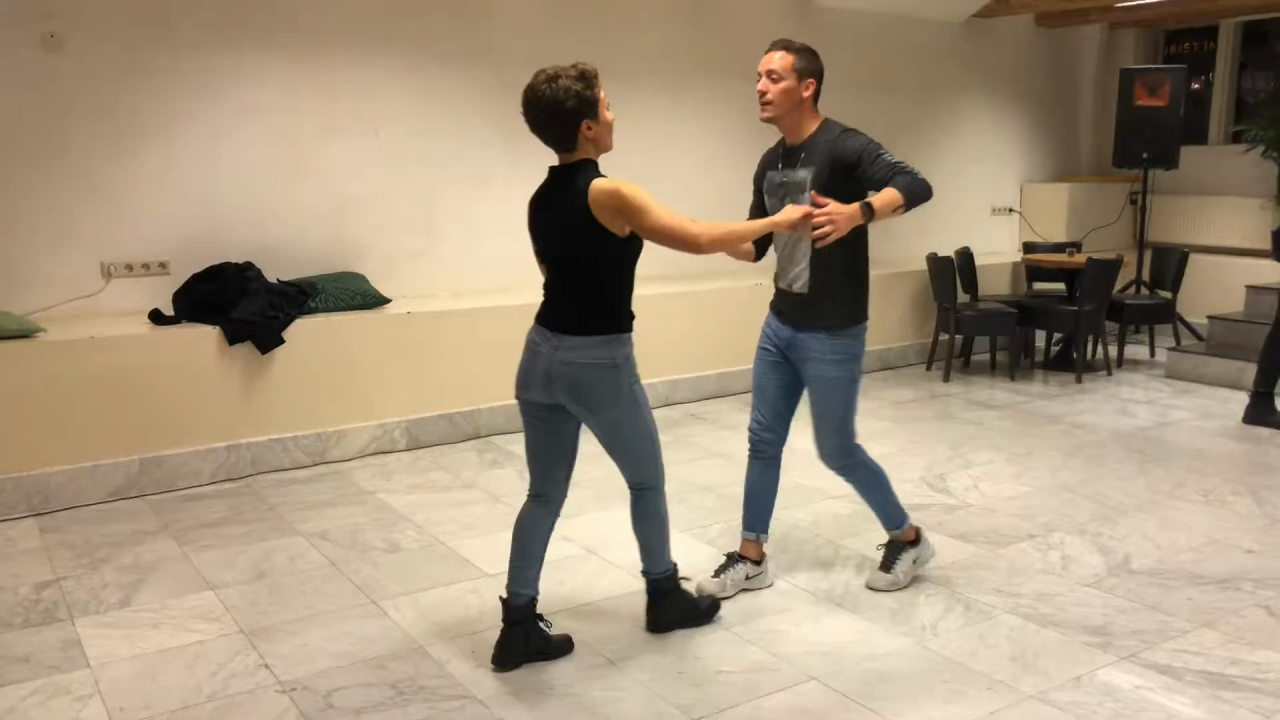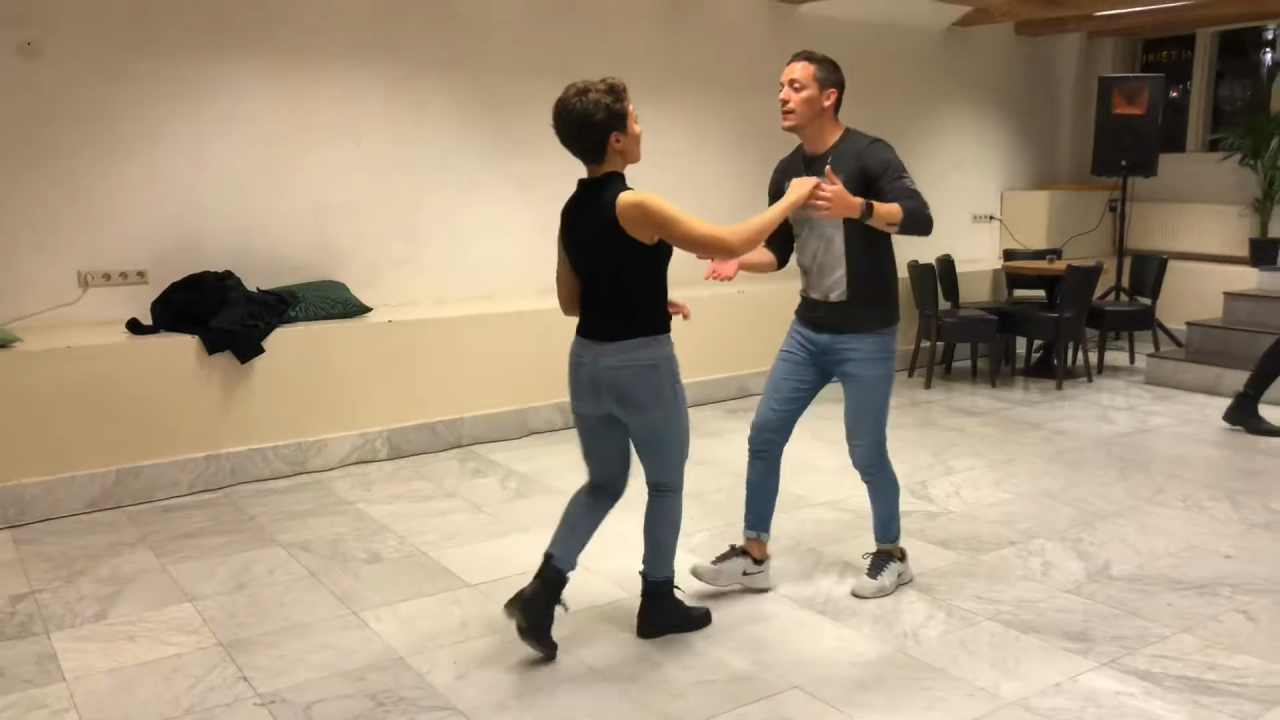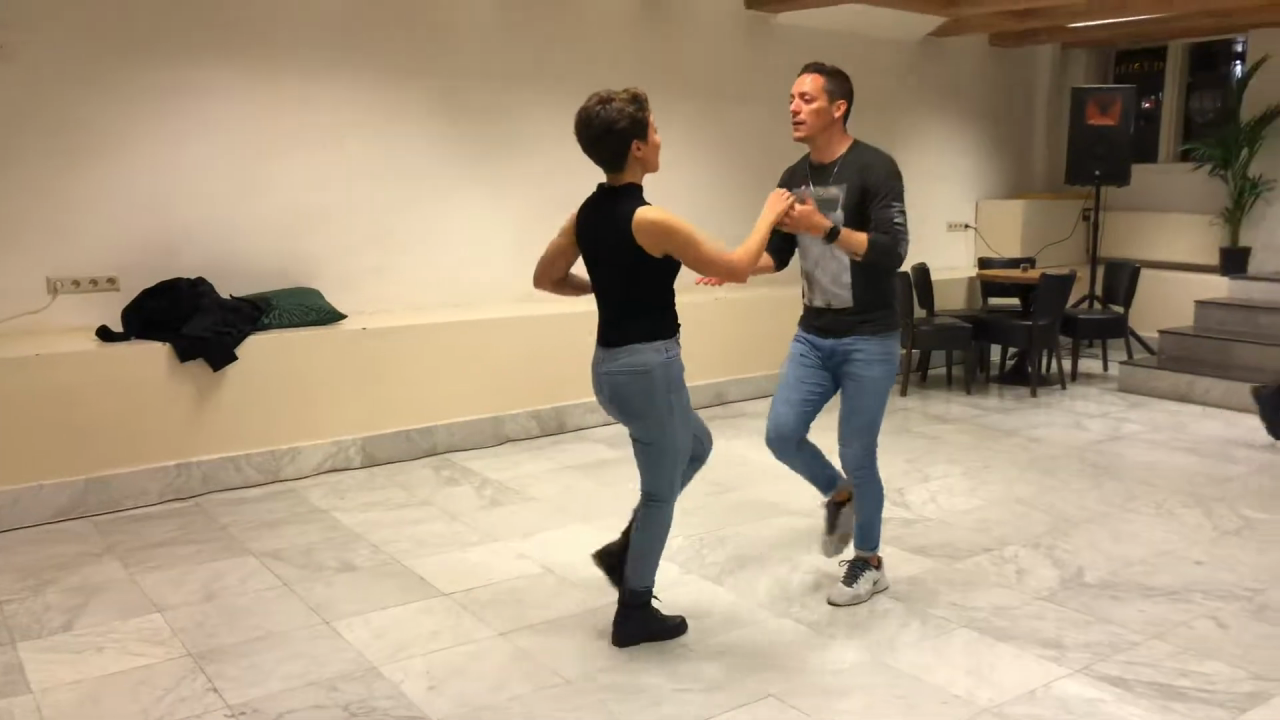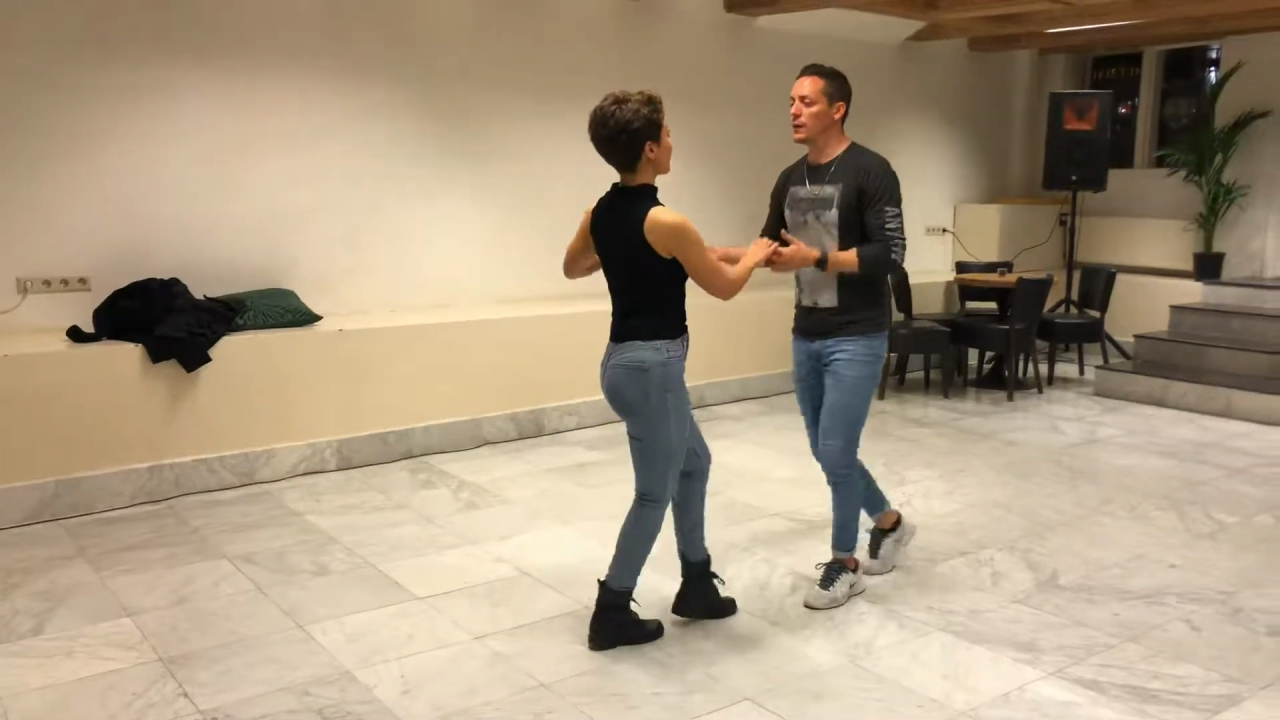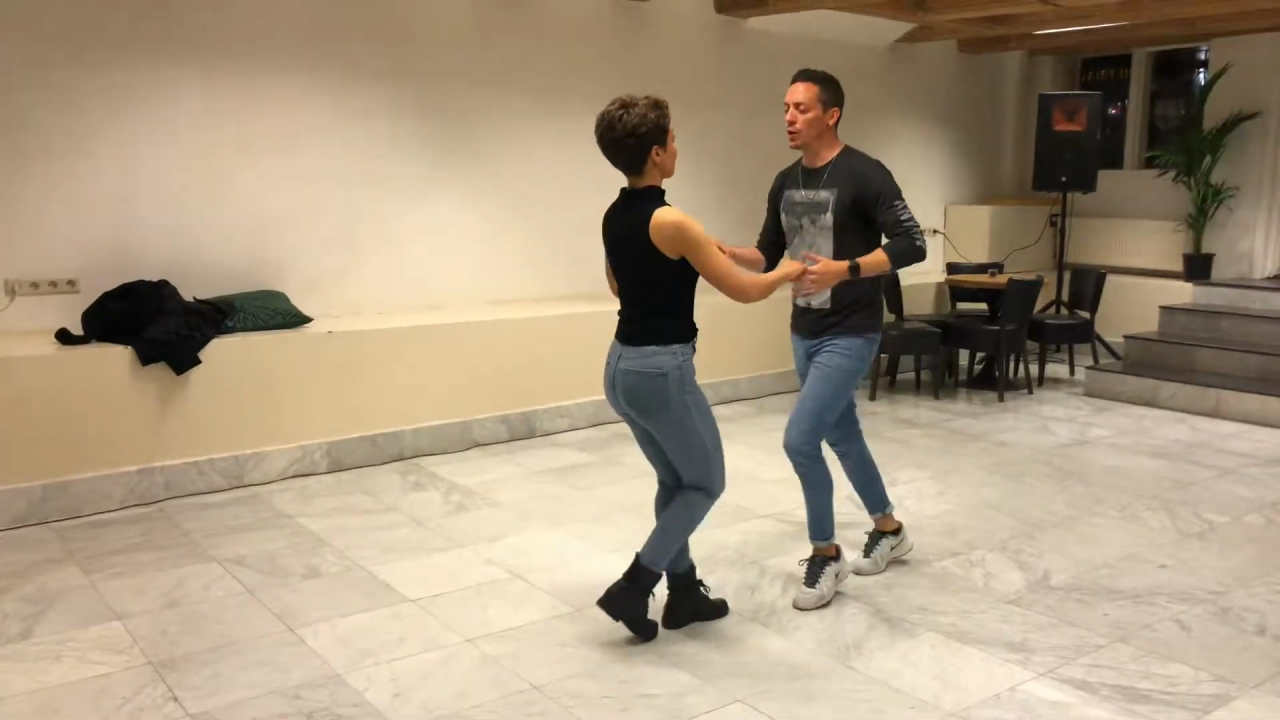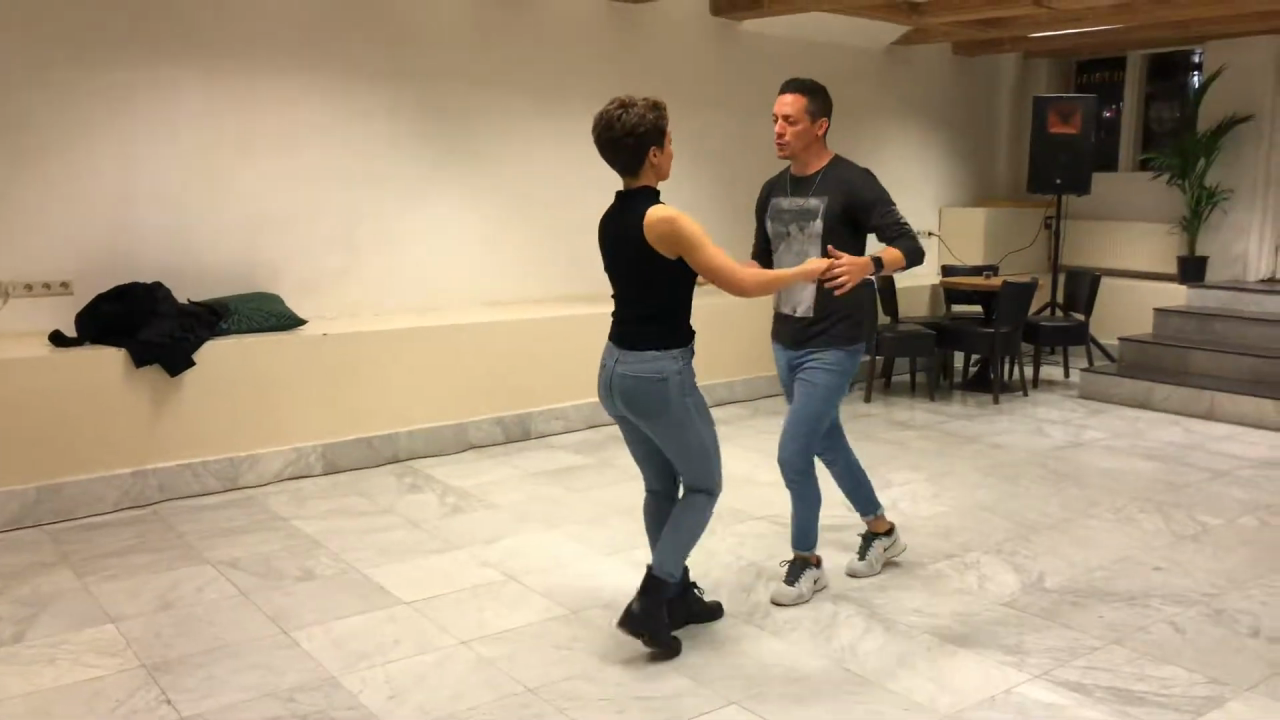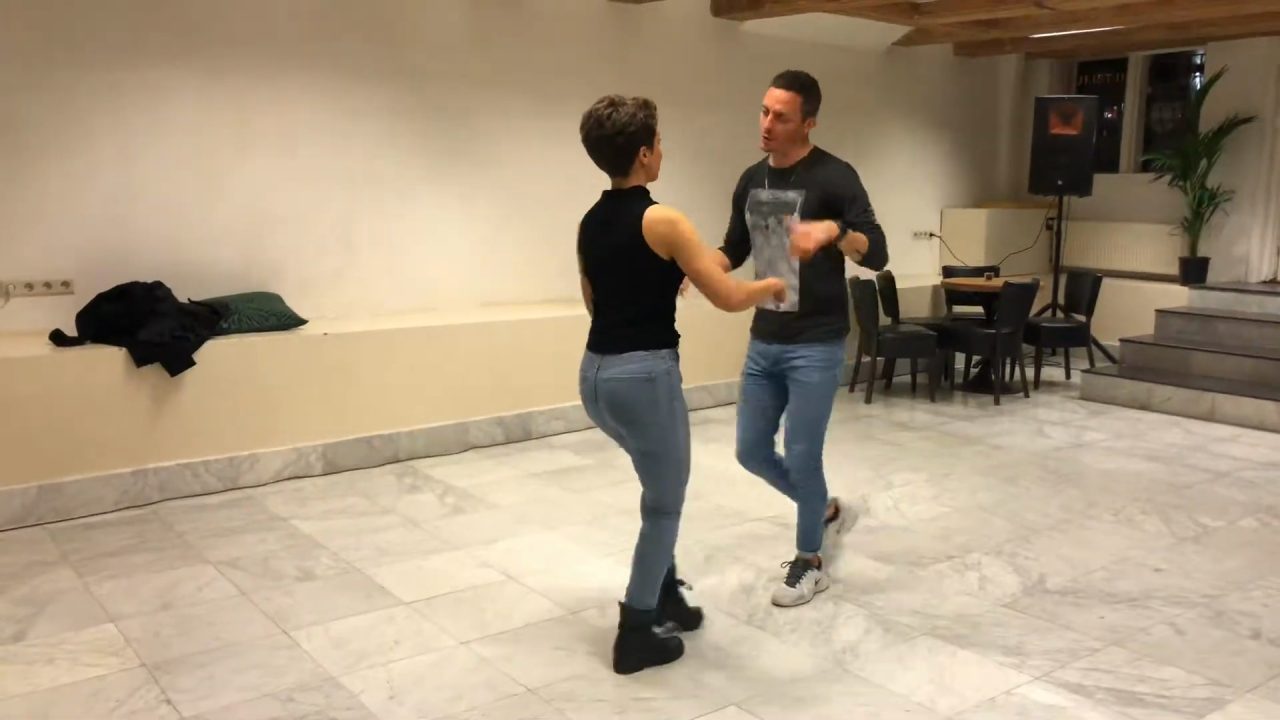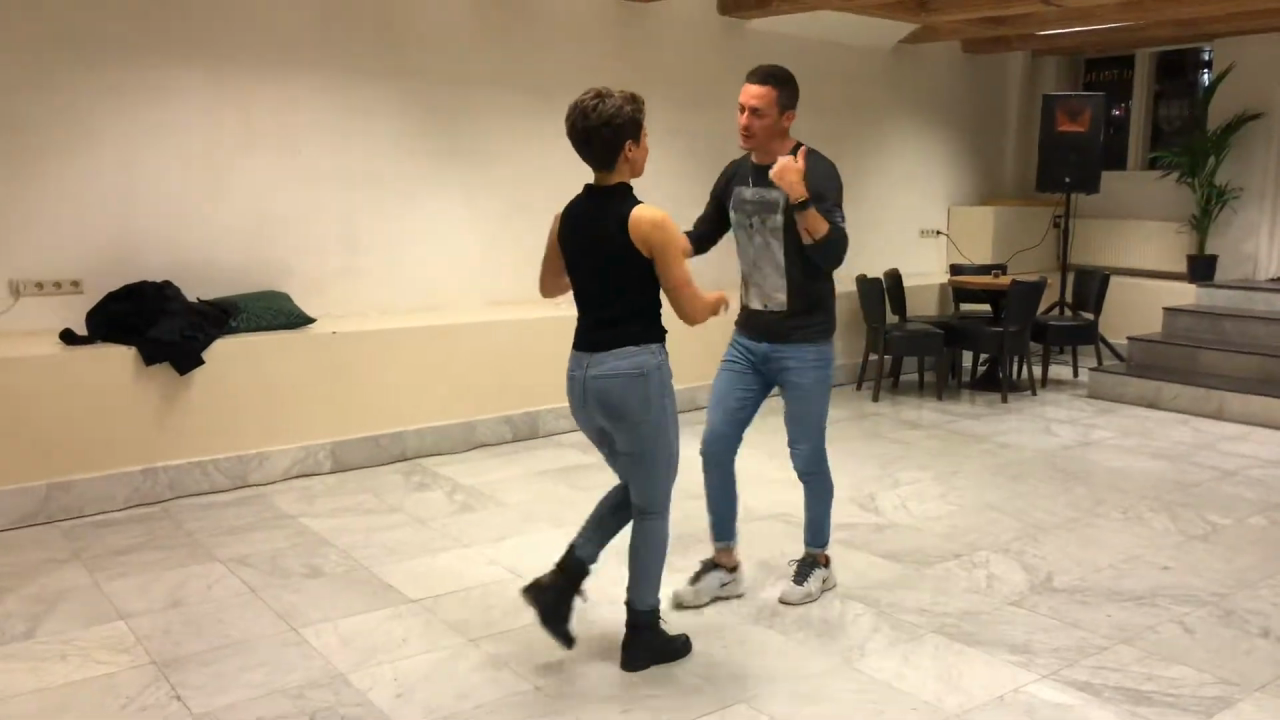
dt=0.2s
person 1, frame 1
left shoulder: (541, 200)
right shoulder: (607, 194)
right elbow: (703, 239)
right wrist: (781, 220)
left hip: (541, 356)
right hip: (598, 363)
left knee: (545, 492)
right knee: (646, 481)
left ankle: (519, 626)
right ankle: (663, 598)
person 1, frame 2
left shoulder: (573, 211)
right shoulder: (634, 206)
right elbow: (731, 243)
right wrist: (791, 200)
left hip: (588, 361)
right hip: (642, 365)
left knee: (604, 484)
right knee: (666, 484)
left ankle: (543, 590)
right ankle: (658, 603)
person 1, frame 3
left shoulder: (588, 214)
right shoulder: (649, 221)
left elbow: (544, 277)
right elbow: (736, 267)
right wrist: (771, 213)
left hip: (609, 364)
right hip: (648, 368)
left knee: (695, 446)
right knee: (659, 490)
left ankle: (625, 551)
right ankle: (635, 613)
person 1, frame 4
left shoulder: (601, 213)
right shoulder: (664, 222)
left elbow: (573, 267)
right elbow: (725, 286)
right wrist: (758, 252)
left hip: (626, 360)
right hip: (651, 366)
left knee: (692, 466)
right knee: (655, 493)
left ankle: (697, 588)
right ankle: (611, 615)
person 1, frame 5
left shoulder: (615, 217)
right shoulder: (670, 222)
right elbow: (744, 290)
right wrist: (789, 270)
left hip: (623, 365)
right hip: (659, 371)
left knee: (675, 480)
right knee: (704, 484)
left ankle: (685, 594)
right ankle: (634, 586)
person 1, frame 6
left shoulder: (611, 220)
right shoulder: (663, 220)
right elbow: (742, 283)
left wrist: (687, 268)
right wrist: (803, 271)
left hip: (617, 370)
right hip: (659, 374)
left knee: (661, 487)
right knee: (704, 488)
left ankle: (677, 595)
right ankle: (650, 600)
person 1, frame 7
left shoulder: (590, 223)
right shoulder: (661, 221)
right elbow: (729, 298)
right wrist: (771, 285)
left hip: (596, 374)
right hip: (645, 376)
left knee: (656, 487)
right knee: (664, 507)
left ankle: (664, 593)
right ankle: (636, 634)
person 1, frame 8
left shoulder: (568, 217)
right shoulder: (648, 221)
left elbow: (550, 286)
right elbow: (691, 312)
right wrist: (717, 297)
left hip: (584, 372)
right hip: (636, 374)
left knee: (633, 488)
right knee: (653, 505)
left ankle: (561, 583)
right ankle: (644, 633)
person 2, frame 1
left shoulder: (843, 146)
right shoulder: (770, 163)
left elbow: (917, 187)
left wrist: (858, 210)
left hip: (833, 332)
right hip: (781, 324)
left knee: (835, 449)
right knee: (763, 441)
left ankle: (906, 537)
right ankle: (751, 557)
person 2, frame 2
left shoulder: (868, 155)
right shoulder: (785, 172)
left elbow: (920, 218)
left wrist: (857, 206)
right wrist: (740, 261)
left hip: (866, 334)
right hip: (808, 331)
left knee: (866, 453)
right knee: (764, 436)
left ankle: (891, 554)
right ankle: (753, 554)
person 2, frame 3
left shoulder: (874, 167)
right shoulder: (792, 179)
left elbow: (892, 251)
right elbow: (777, 254)
left wrist: (825, 228)
left hip: (870, 338)
right hip: (813, 335)
left knee: (857, 456)
right knee: (781, 434)
left ankle: (868, 561)
right ankle: (839, 497)
person 2, frame 4
left shoulder: (870, 171)
right shoulder: (789, 180)
left elbow: (889, 255)
right elbow: (777, 250)
left wrist: (816, 258)
left hip: (858, 338)
right hip: (807, 337)
left knee: (837, 454)
right knee: (826, 453)
left ankle: (844, 562)
right ankle: (889, 521)
person 2, frame 5
left shoulder: (865, 174)
right shoulder: (785, 183)
left elbow: (911, 244)
right elbow: (769, 255)
left wrist: (846, 270)
right wrist: (723, 252)
left hip: (849, 336)
right hip: (805, 334)
left knee: (799, 440)
right knee: (842, 437)
left ankle: (825, 554)
right ankle: (888, 528)
person 2, frame 6
left shoulder: (854, 184)
right shoulder: (772, 192)
left elbow: (911, 248)
left wrist: (869, 265)
left hip: (832, 348)
right hip: (786, 345)
left knee: (792, 455)
right knee: (827, 445)
left ankle: (806, 560)
right ankle: (881, 530)
person 2, frame 7
left shoulder: (833, 176)
right shoulder: (750, 181)
left elbow: (876, 251)
right elbow: (733, 251)
left wrist: (833, 232)
left hip: (817, 344)
right hip: (763, 342)
left knee: (801, 456)
right knee: (750, 451)
left ankle: (810, 562)
right ankle: (829, 510)
person 2, frame 8
left shoulder: (817, 171)
right shoulder: (734, 175)
left elbow: (832, 256)
right elbow: (701, 237)
left wrist: (798, 198)
left hip: (804, 345)
right hip: (747, 339)
left knee: (806, 457)
right knee: (715, 445)
left ankle: (816, 560)
right ankle: (724, 562)
